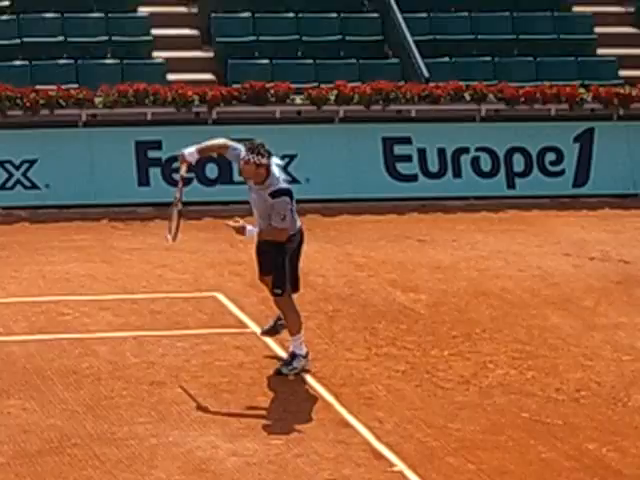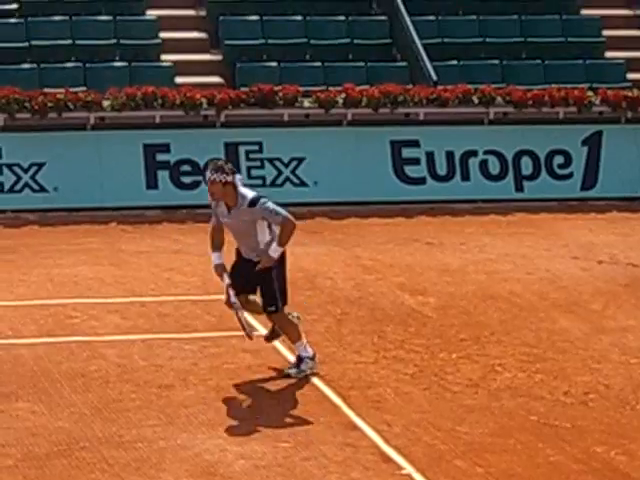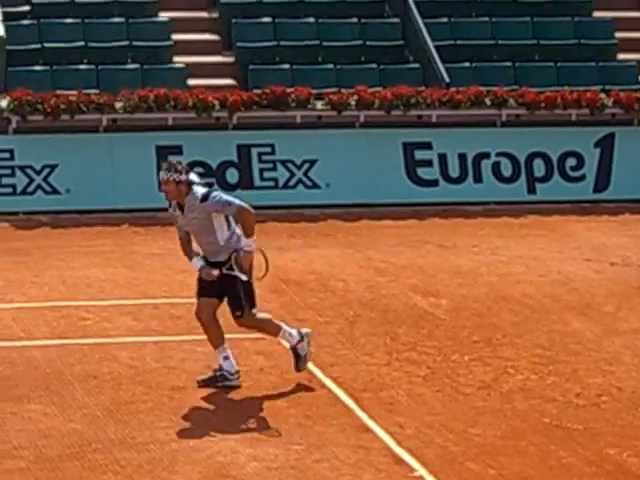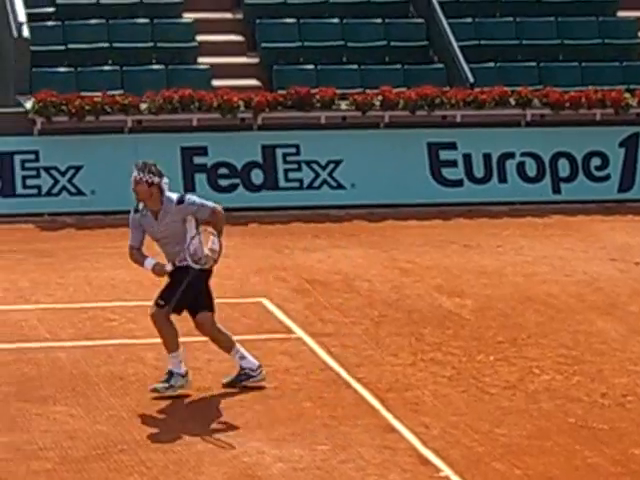
dt=0.2s
person 1, frame 1
left shoulder: (280, 193)
right shoulder: (251, 166)
left elbow: (283, 233)
right elbow: (225, 145)
left wrist: (249, 230)
right wrist: (193, 152)
left hip: (286, 241)
right hip: (265, 238)
left knee: (281, 298)
right knee: (267, 279)
left ankle: (299, 353)
right ankle: (285, 318)
person 1, frame 2
left shoulder: (253, 203)
right shoulder: (217, 203)
left elbow: (289, 224)
right elbow: (216, 229)
left wrist: (274, 254)
right wrist: (216, 260)
left hip: (267, 259)
right hip: (246, 256)
left knee: (275, 313)
right knee: (235, 301)
left ankle: (306, 355)
right ankle: (281, 320)
person 1, frame 3
left shoulder: (206, 199)
right shoulder: (175, 208)
left elbow: (246, 212)
right elbow: (184, 241)
left wrist: (247, 245)
right wrist: (198, 265)
left hip: (234, 261)
right hip: (212, 262)
left knee: (246, 319)
right knee: (203, 313)
left ankle: (296, 338)
right ankle: (228, 370)
person 1, frame 4
left shoulder: (181, 203)
right shoulder: (138, 215)
left elbow: (217, 212)
right elbow: (134, 251)
left wrist: (217, 245)
right wrist: (150, 264)
left hip: (194, 269)
right hip: (179, 269)
left knee: (159, 315)
right knee: (206, 326)
left ankle: (178, 372)
right ankle: (249, 367)
